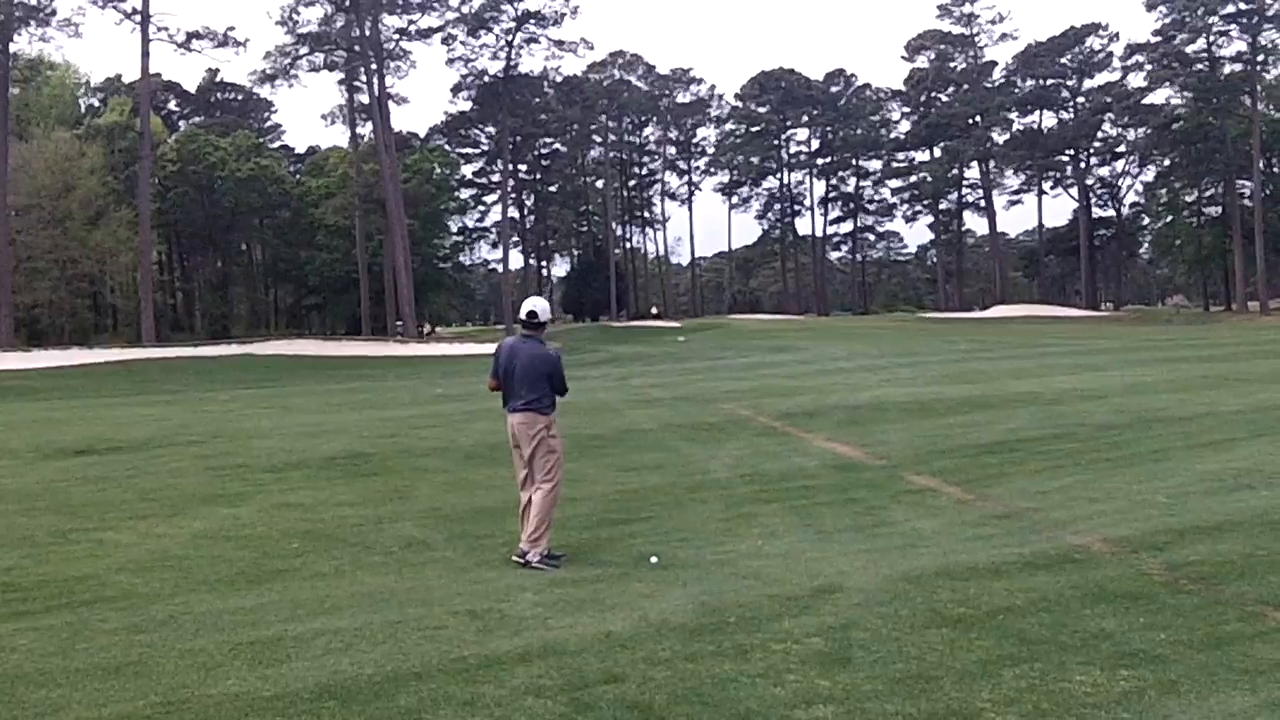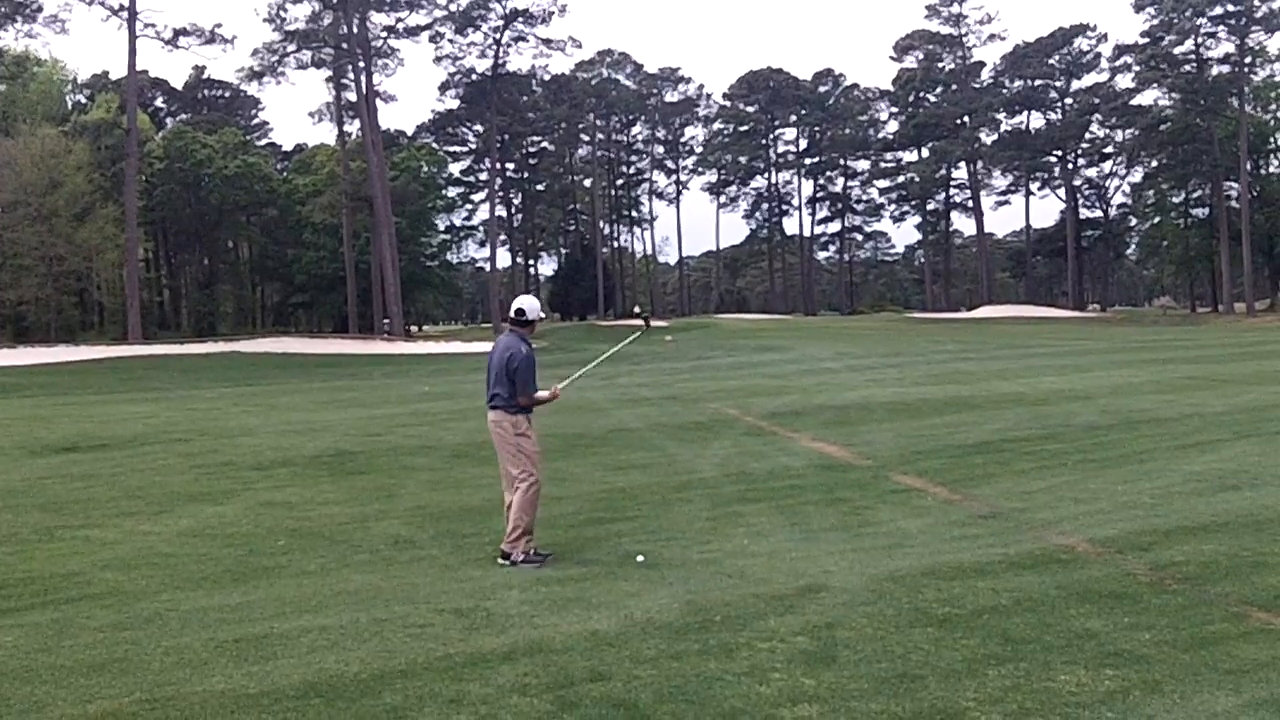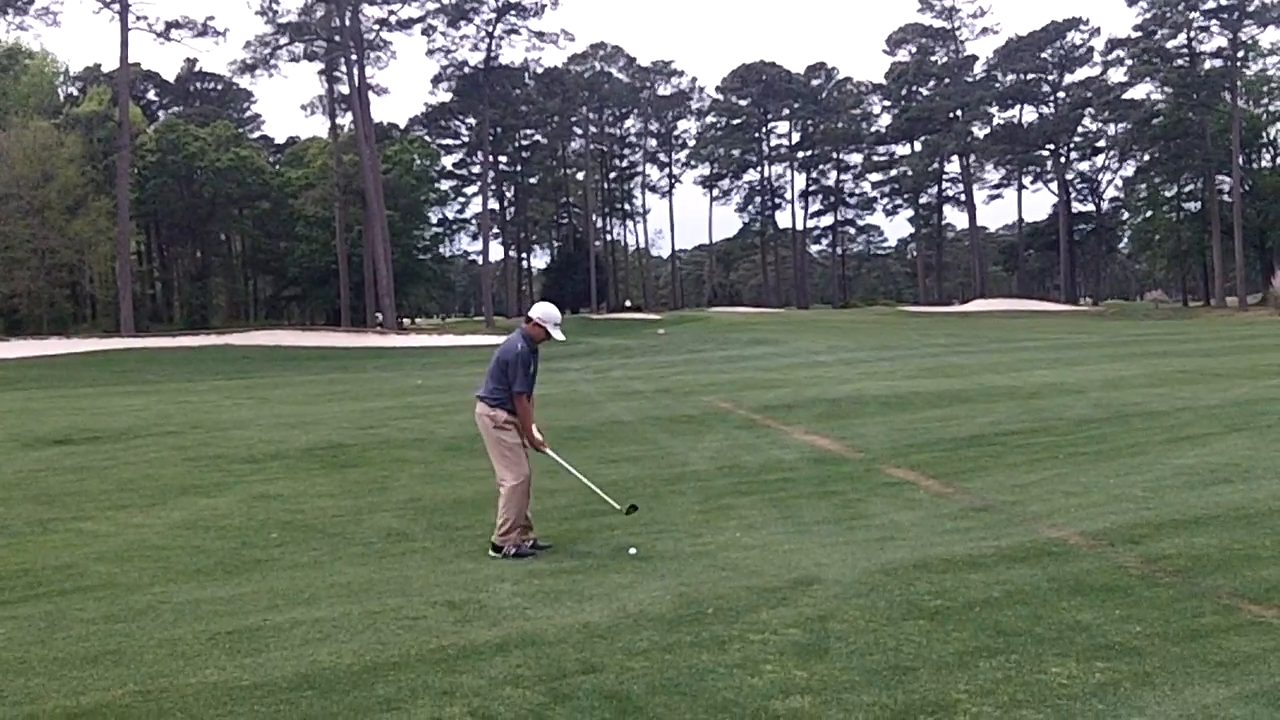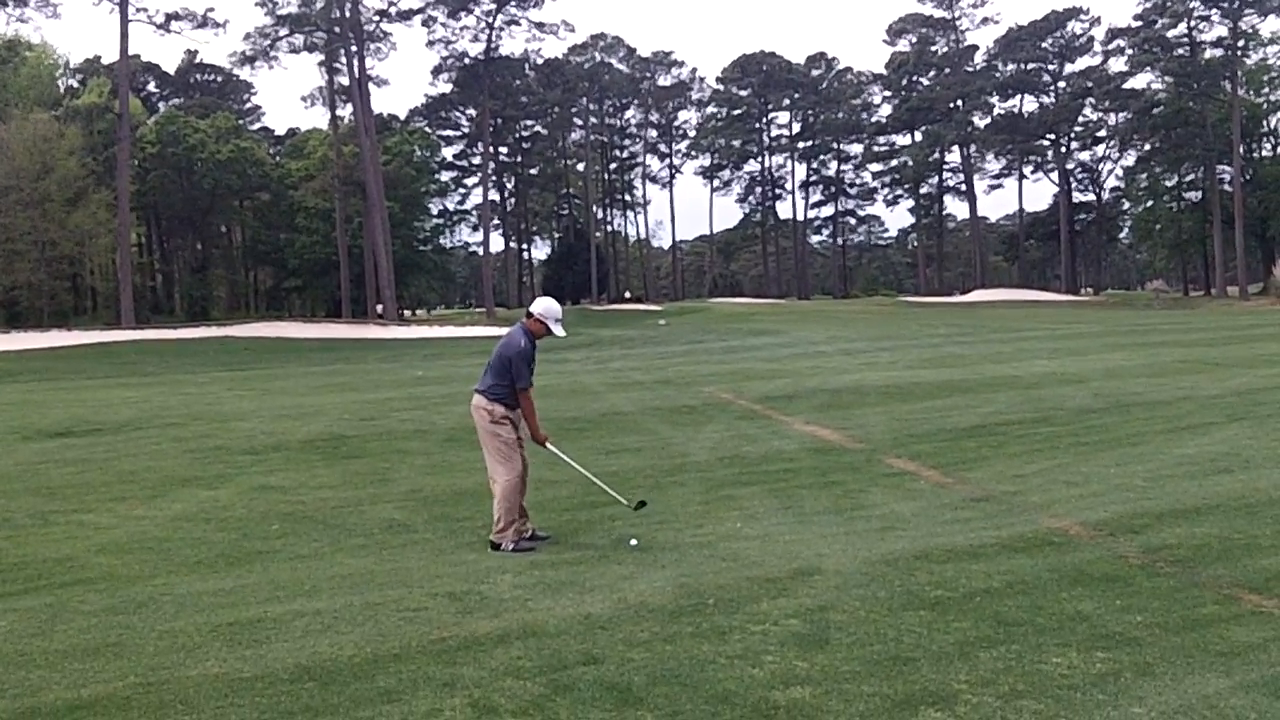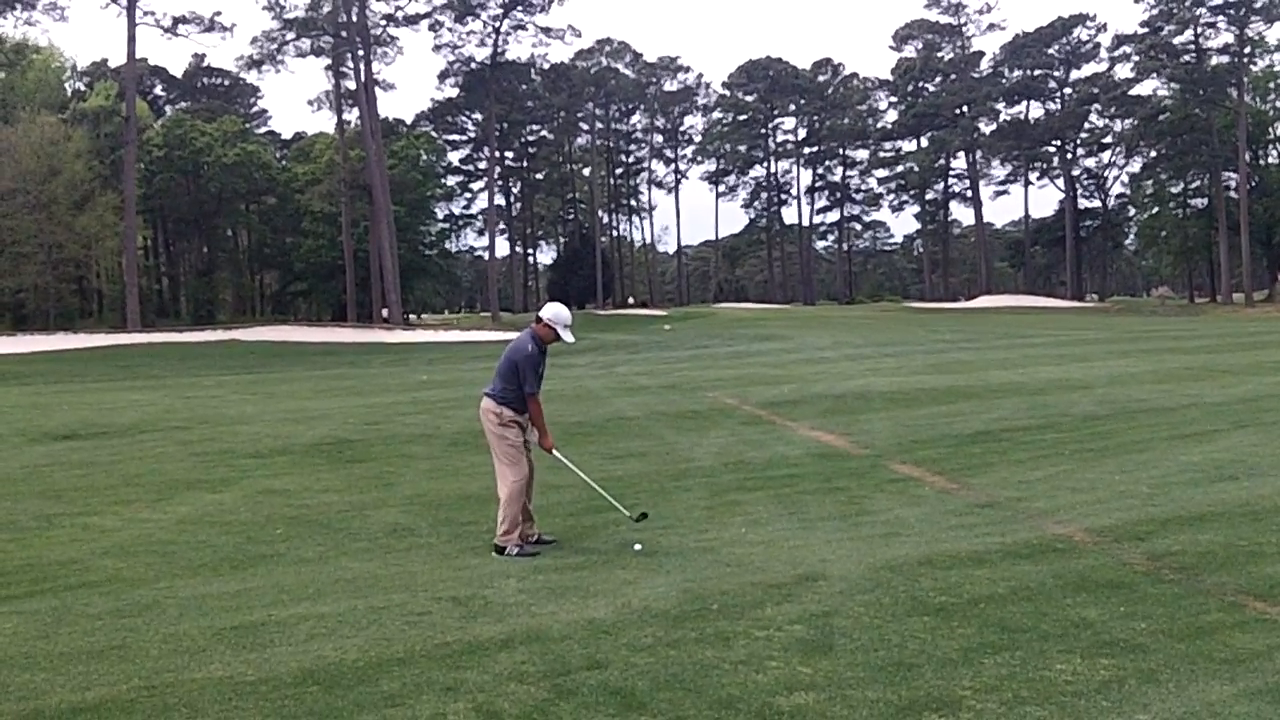
dt=1s
person 1, frame 1
left shoulder: (505, 347)
right shoulder: (549, 356)
left elbow: (493, 384)
right elbow: (561, 391)
left hip: (515, 420)
right hip: (539, 422)
left knee: (528, 486)
right knee: (547, 484)
left ankle: (532, 545)
right ankle: (531, 549)
person 1, frame 2
left shoulder: (501, 342)
right shoulder: (522, 352)
right elbow: (525, 399)
left wrist: (525, 391)
right wrist: (548, 396)
left hip: (499, 415)
right hip: (513, 420)
left knee: (515, 483)
right knee: (527, 481)
left ankle: (521, 544)
right ankle: (513, 548)
person 1, frame 3
left shoulder: (528, 346)
right shoulder: (518, 350)
left elbow: (527, 394)
right elbow: (519, 398)
left wrist: (533, 427)
right wrist: (530, 435)
left hip: (506, 415)
right hip: (495, 415)
left knee: (521, 475)
right knee: (516, 476)
left ankle: (522, 536)
right ankle: (504, 541)
person 1, frame 4
left shoulder: (525, 338)
right shoulder: (519, 345)
left elbow: (524, 389)
right elbow: (523, 393)
left wrist: (532, 424)
right wrist: (535, 430)
left hip: (504, 408)
right hip: (492, 409)
left knee: (519, 469)
right knee: (508, 472)
left ankle: (520, 528)
right ankle: (502, 538)
person 1, frame 5
left shoulder: (534, 343)
right shoulder: (528, 350)
left elbow: (530, 395)
right elbow: (532, 398)
left wrist: (535, 428)
right wrist: (544, 435)
left hip: (511, 413)
right hip: (500, 413)
left knee: (524, 473)
right knee: (514, 476)
left ankle: (526, 532)
right ankle: (506, 542)
